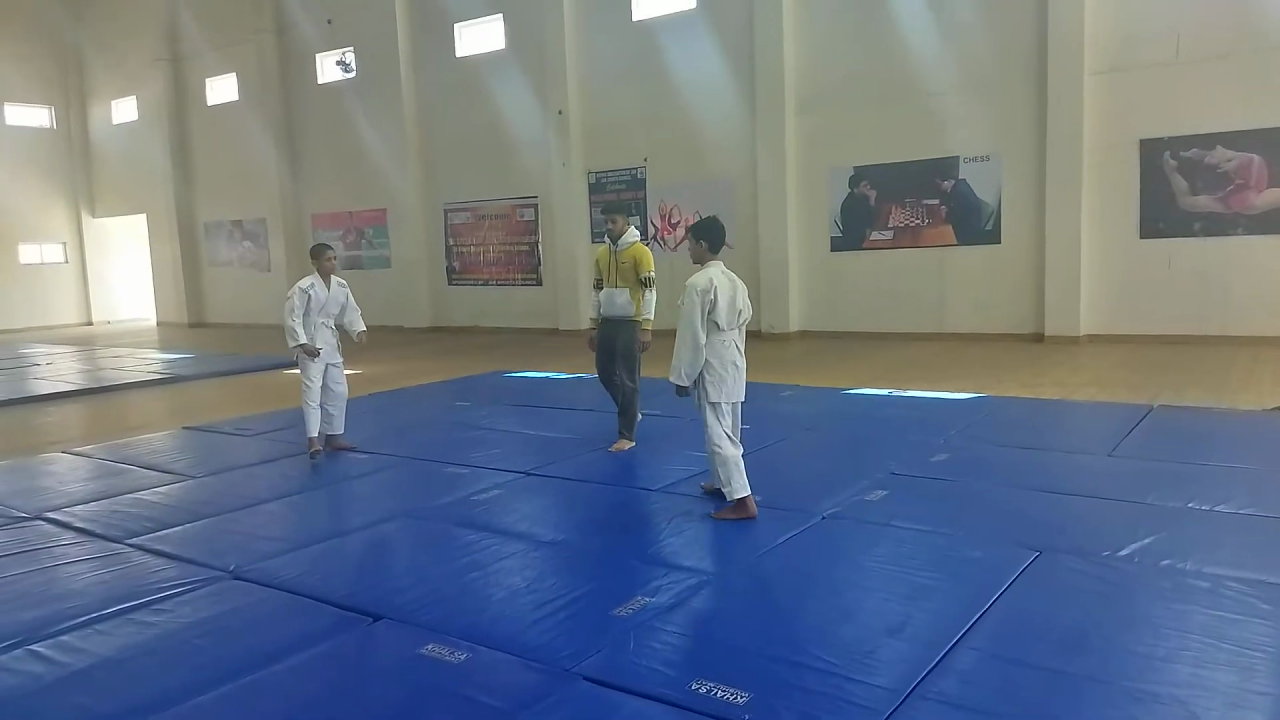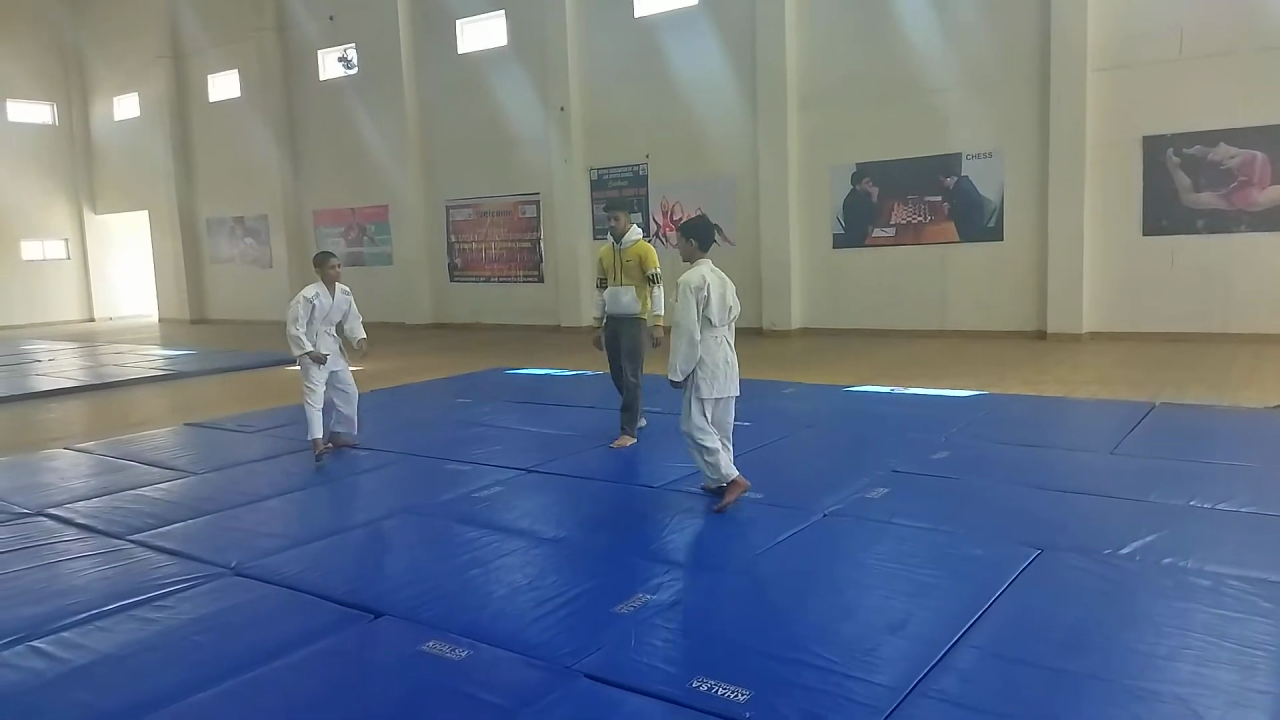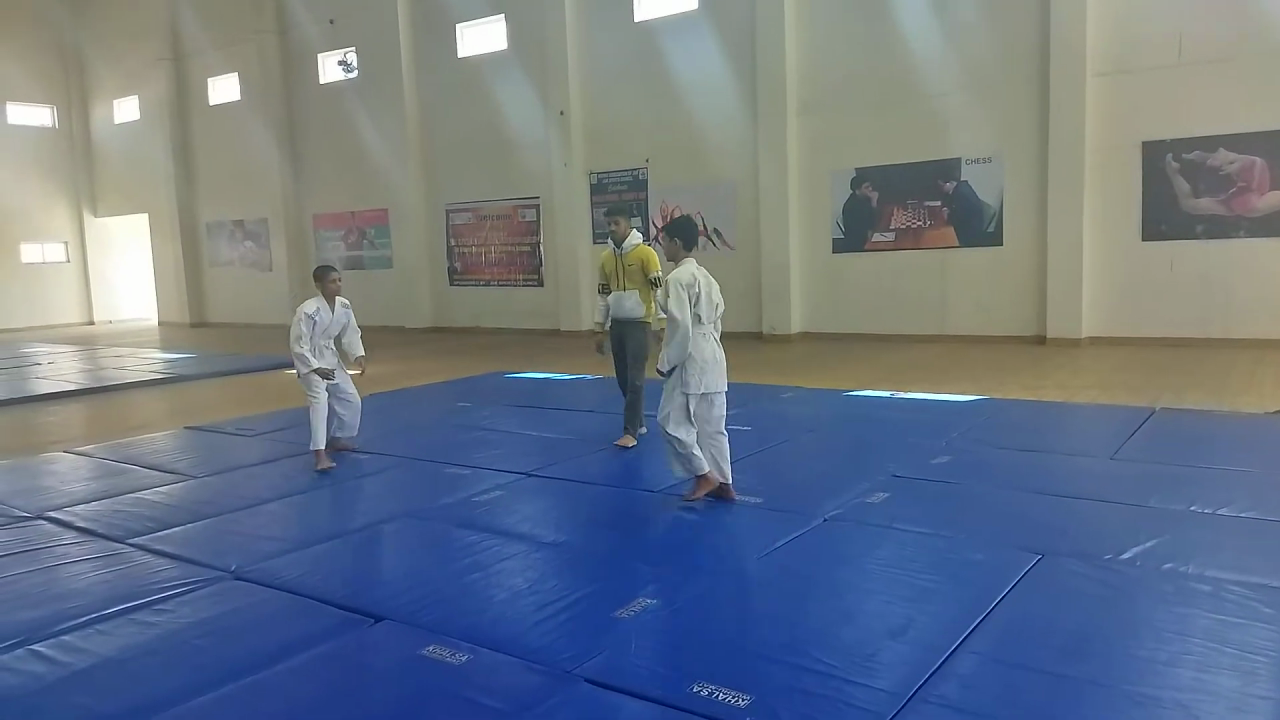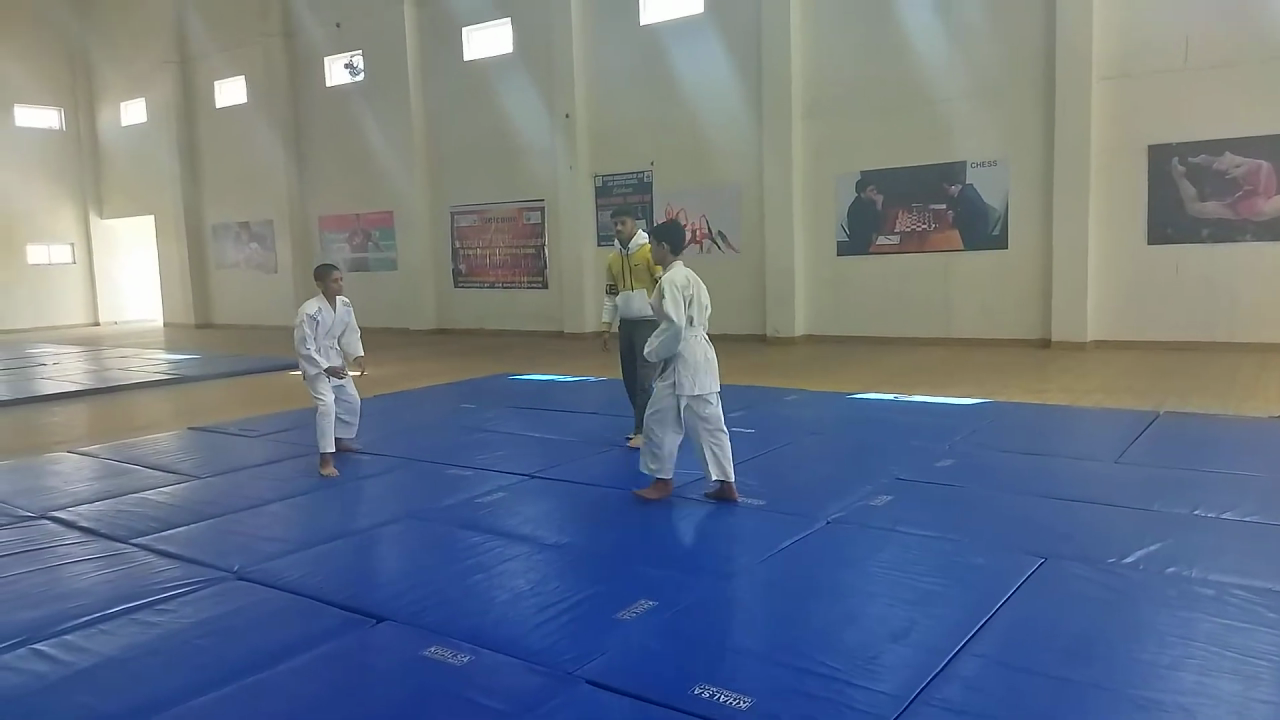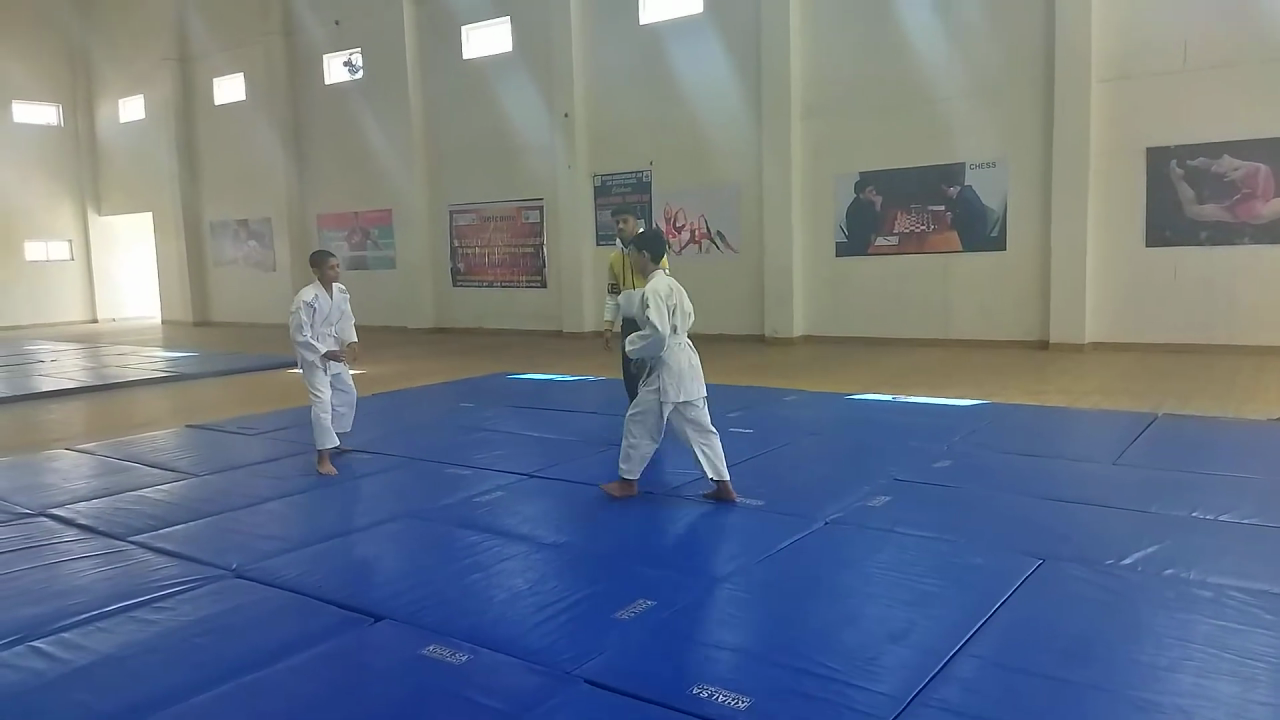
dt=0.1s
person 1, frame 1
left shoulder: (698, 283)
right shoulder: (734, 281)
left elbow: (692, 335)
left wrist: (682, 377)
left hip: (712, 364)
right hip: (734, 360)
left knee: (719, 433)
right knee: (724, 428)
left ankle: (742, 500)
right ankle: (723, 483)
person 1, frame 2
left shoulder: (689, 279)
right shoulder: (722, 278)
left elbow: (686, 331)
left wrist: (677, 370)
left hip: (702, 362)
right hip: (724, 357)
left knee: (697, 427)
right knee: (718, 425)
left ankle: (732, 479)
right ankle: (721, 482)
person 1, frame 3
left shoulder: (678, 278)
right shoulder: (705, 276)
left elbow: (680, 326)
left wrist: (666, 362)
left hip: (691, 359)
right hip: (712, 355)
left knee: (671, 419)
right knee: (712, 423)
left ankle: (703, 474)
right ankle: (722, 482)
person 1, frame 4
left shoulder: (669, 280)
right shoulder: (690, 277)
left elbow: (673, 327)
left wrist: (653, 350)
left hip: (682, 361)
right hip: (701, 355)
left knee: (658, 420)
right knee: (709, 423)
left ankle: (662, 480)
right ankle: (726, 484)
person 1, frame 5
left shoulder: (653, 290)
right shoulder: (672, 285)
left elbow: (657, 334)
left wrist: (631, 345)
left hip: (667, 368)
right hip: (686, 362)
left knee: (638, 422)
right knee: (698, 425)
left ankle: (628, 481)
right ankle: (722, 484)
person 2, frame 1
left shoulder: (640, 251)
right shoulder: (601, 253)
left elbow: (649, 291)
right elbow: (597, 291)
left wrist: (646, 327)
right wrist: (593, 326)
left hip: (629, 324)
right hip: (606, 323)
left knee: (628, 381)
right knee: (606, 374)
left ankle: (628, 435)
right ankle: (630, 415)
person 2, frame 2
left shoulder: (643, 249)
right shoulder: (604, 252)
left elbow: (656, 287)
right elbow: (601, 291)
left wrist: (657, 323)
right wrist: (597, 325)
left hip: (635, 321)
right hip: (612, 322)
left knee: (630, 378)
right knee: (618, 376)
left ankle: (628, 432)
right ankle: (635, 418)
person 2, frame 3
left shoulder: (645, 253)
right shoulder: (606, 258)
left elbow: (658, 289)
right elbow: (603, 296)
left wrist: (661, 323)
right wrist: (599, 330)
left hip: (639, 324)
right hip: (617, 325)
left knee: (634, 379)
right knee: (624, 380)
left ankle: (630, 433)
right ankle: (637, 422)
person 2, frame 4
left shoulder: (650, 253)
right shoulder: (614, 258)
right elbow: (610, 295)
right wrist: (605, 329)
left hip: (648, 323)
right hip: (626, 325)
left knee: (643, 378)
right knee: (630, 379)
left ankle: (641, 431)
right ankle: (639, 427)
person 2, frame 5
right shoulder: (615, 258)
right elbow: (612, 295)
right wrist: (608, 326)
right hip: (629, 323)
left knee: (646, 370)
right knee: (630, 377)
person 3, frame 1
left shoulder: (341, 286)
right shoulder: (303, 288)
left elbow: (350, 312)
right elbow: (292, 319)
left wrist: (359, 331)
right wrist: (303, 344)
left hip: (331, 345)
right hip: (310, 347)
left knee: (338, 393)
right knee: (312, 391)
left ankle: (332, 436)
right ankle: (313, 441)
person 3, frame 2
left shoulder: (345, 293)
right shoulder: (307, 296)
left elbow: (352, 320)
right elbow: (294, 328)
left wrist: (360, 339)
right wrist: (309, 353)
left hip: (333, 349)
right hip: (310, 350)
left knee: (348, 392)
right knee: (314, 395)
left ankle: (338, 434)
right ankle: (318, 443)
person 3, frame 3
left shoulder: (344, 306)
right shoulder: (308, 311)
left elbow: (351, 334)
right elbow: (298, 345)
left wrist: (358, 355)
right wrist: (316, 369)
left hip: (331, 360)
right hip: (312, 364)
left knee: (351, 401)
right knee: (319, 403)
left ankle: (336, 439)
right ankle: (320, 456)
person 3, frame 4
left shoulder: (345, 305)
right shoulder: (309, 311)
left elbow: (351, 334)
right elbow: (303, 347)
left wrist: (357, 356)
right wrist: (326, 368)
left hip: (336, 360)
right hip: (316, 365)
left knee: (351, 402)
right knee: (327, 405)
left ankle: (338, 440)
right ankle: (326, 460)
person 3, frame 5
left shoulder: (341, 292)
right shoulder: (306, 298)
left elbow: (346, 321)
right elbow: (299, 335)
left wrist: (351, 342)
right wrist: (325, 353)
left hip: (333, 350)
right hip: (312, 355)
left knee: (347, 393)
right knee: (322, 400)
left ankle: (331, 439)
right ankle: (323, 457)
